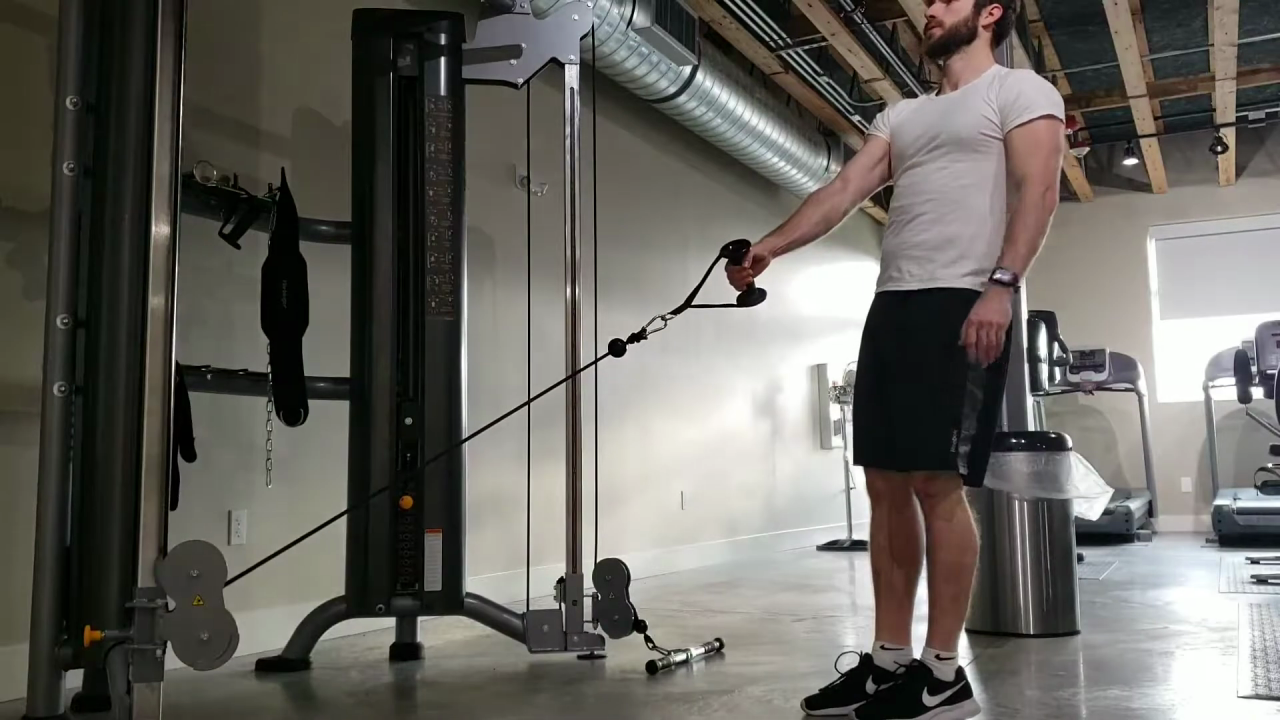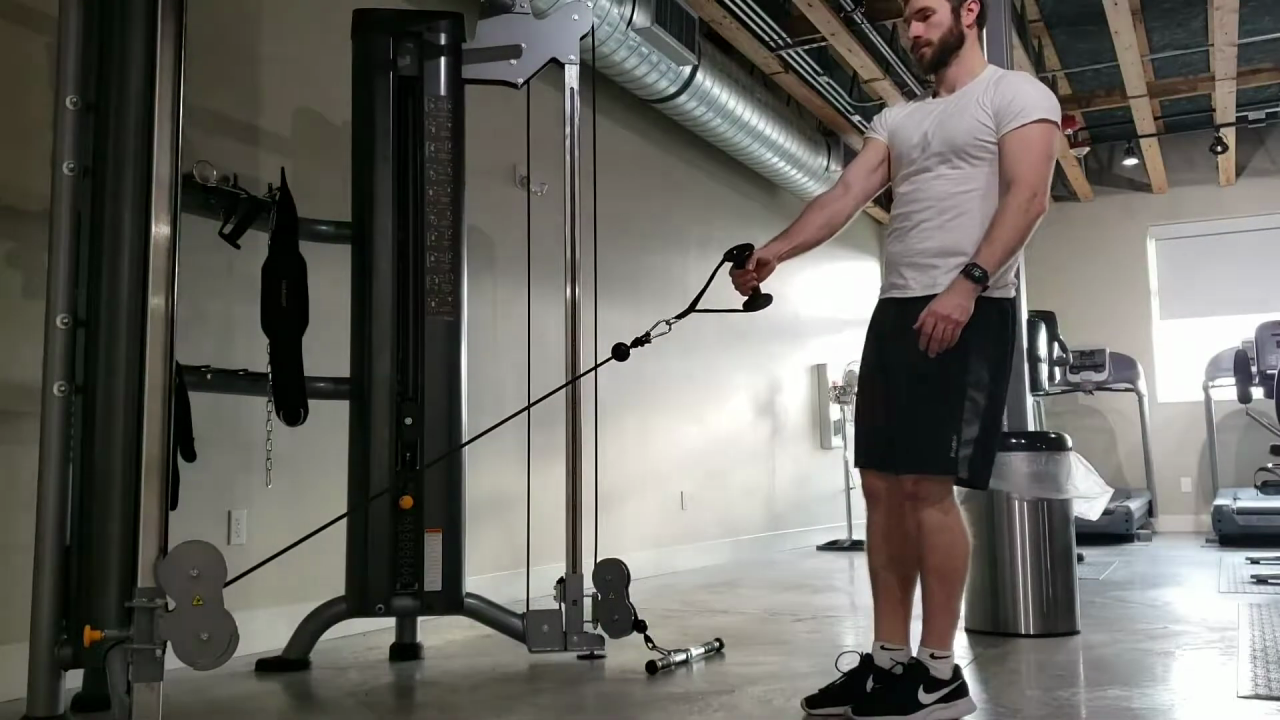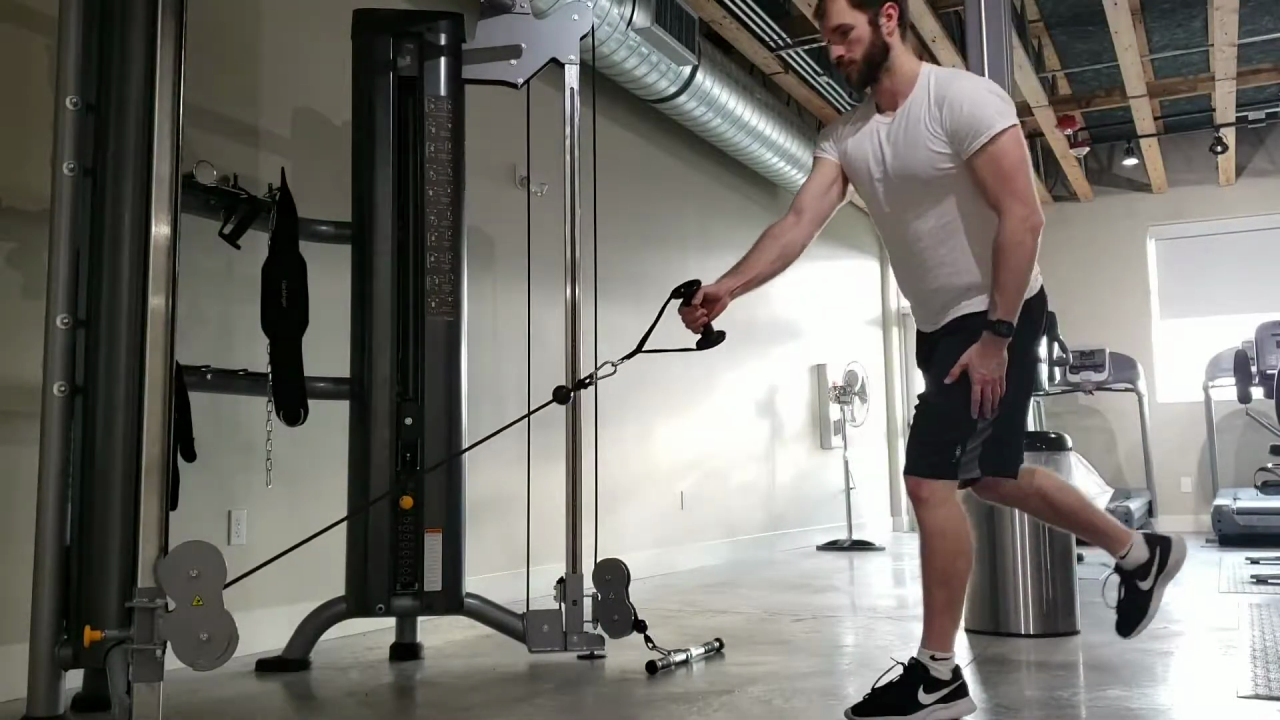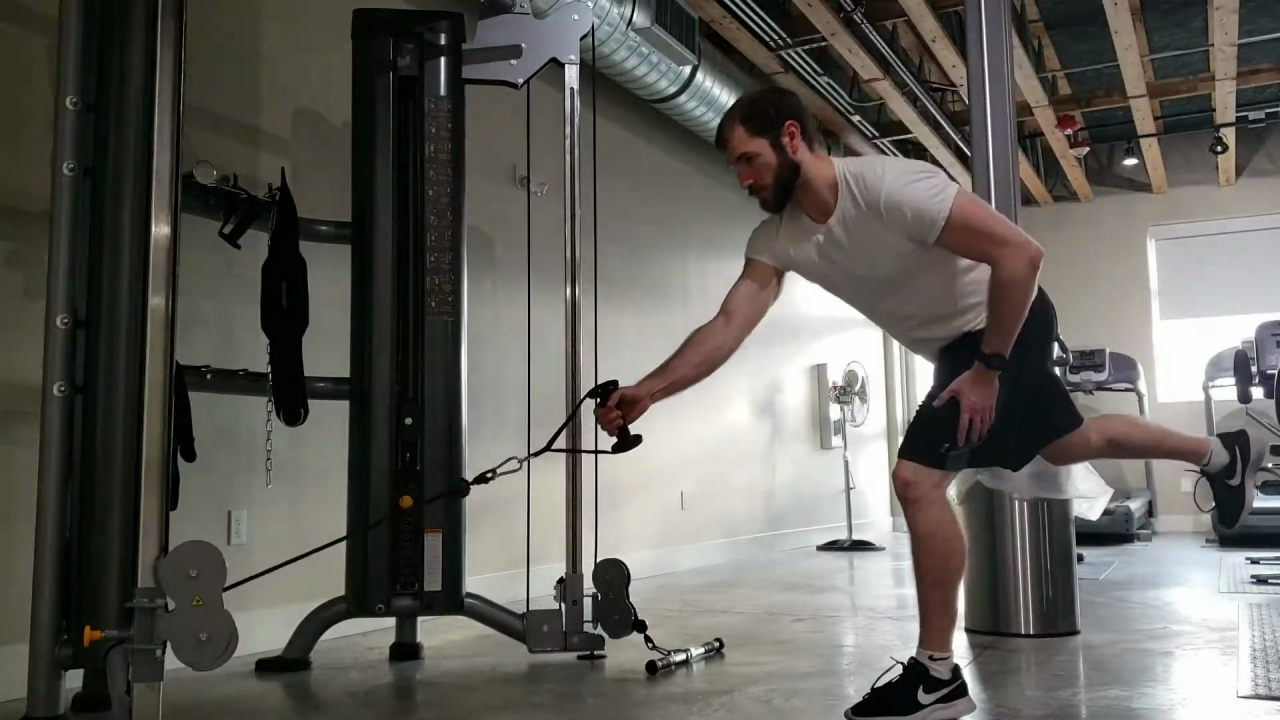
dt=1s
person 1, frame 1
left shoulder: (1020, 90)
right shoulder: (901, 115)
left elbow: (1037, 191)
right elbow: (843, 190)
left wrist: (1000, 284)
right wrist: (769, 247)
left hip: (960, 305)
right hip: (891, 307)
left knee: (937, 484)
right knee: (886, 485)
right ankle: (889, 660)
person 1, frame 2
left shoulder: (1016, 94)
right shoulder: (898, 118)
left elbow: (1027, 197)
right elbow: (846, 194)
left wrist: (969, 282)
right wrist: (774, 251)
left hip: (967, 311)
right hip: (895, 312)
left knee: (926, 485)
right knee: (882, 485)
right ankle: (889, 659)
person 1, frame 3
left shoulder: (963, 99)
right shoulder: (845, 135)
left elbow: (1023, 216)
right elbow: (800, 220)
left wrist: (997, 334)
right wrist: (727, 288)
left hip: (993, 319)
right hip: (937, 326)
left knee: (931, 480)
right knee: (989, 475)
right ankle: (1140, 554)
person 1, frame 4
left shoulder: (891, 187)
right shoulder: (776, 239)
left elbow: (1021, 253)
right elbow: (727, 326)
left wrist: (989, 368)
right wrist: (648, 392)
left hip: (1005, 328)
right hip: (958, 345)
left knee: (917, 477)
right knee: (1069, 444)
right ankle: (1220, 455)
